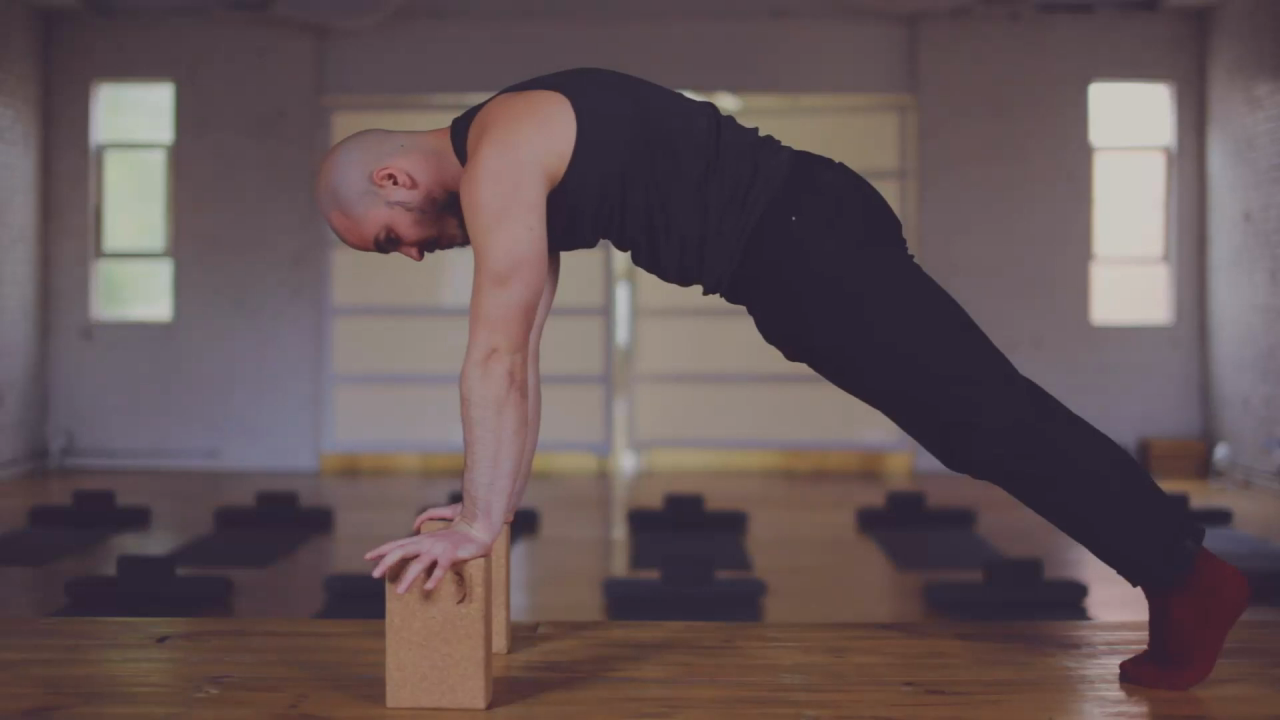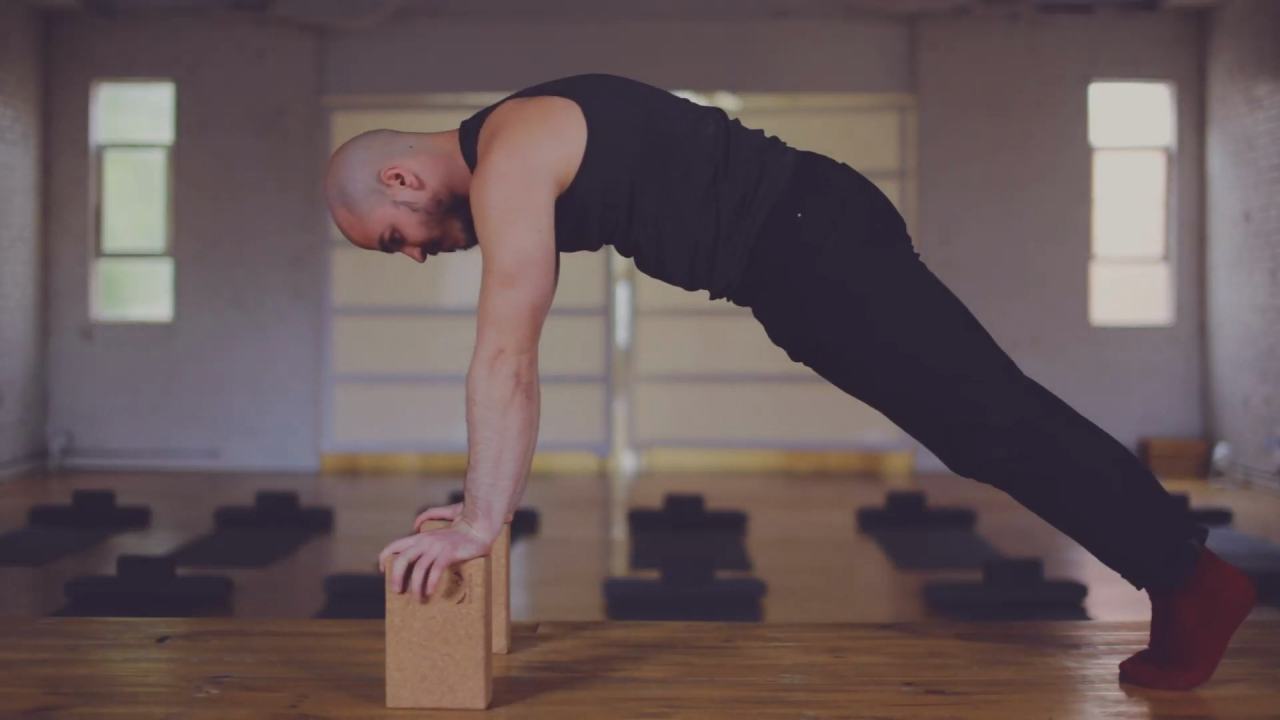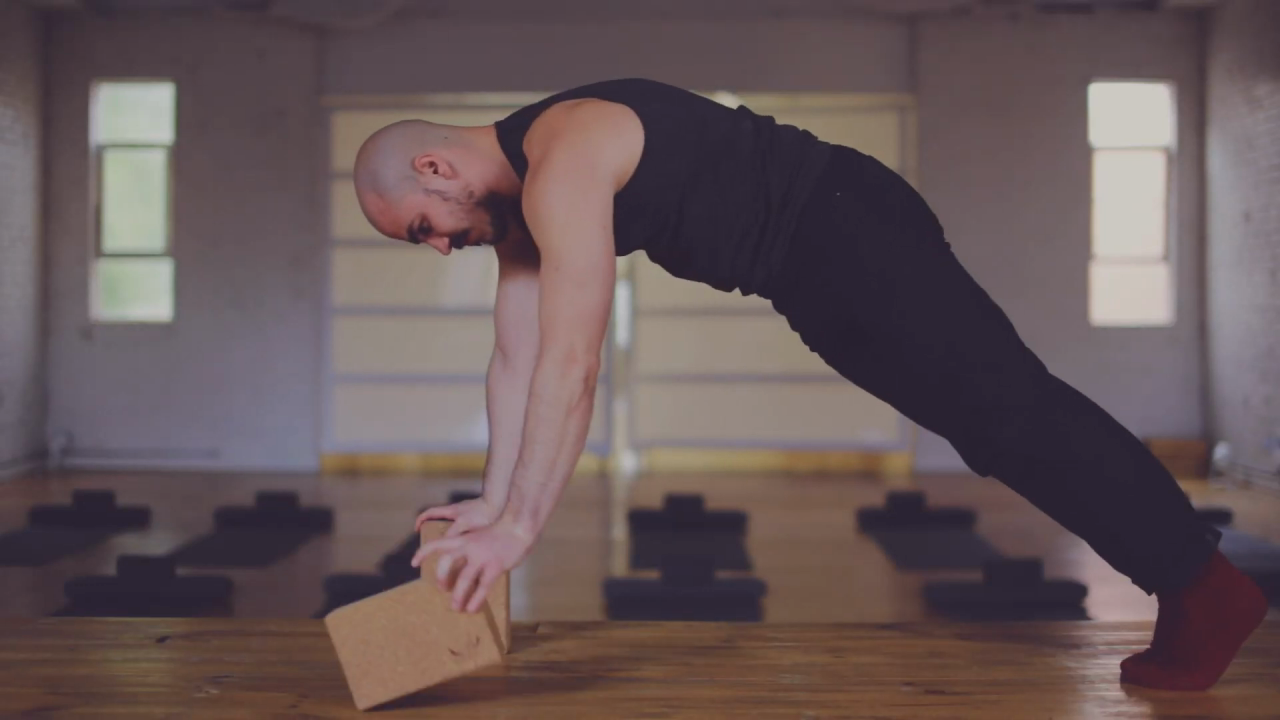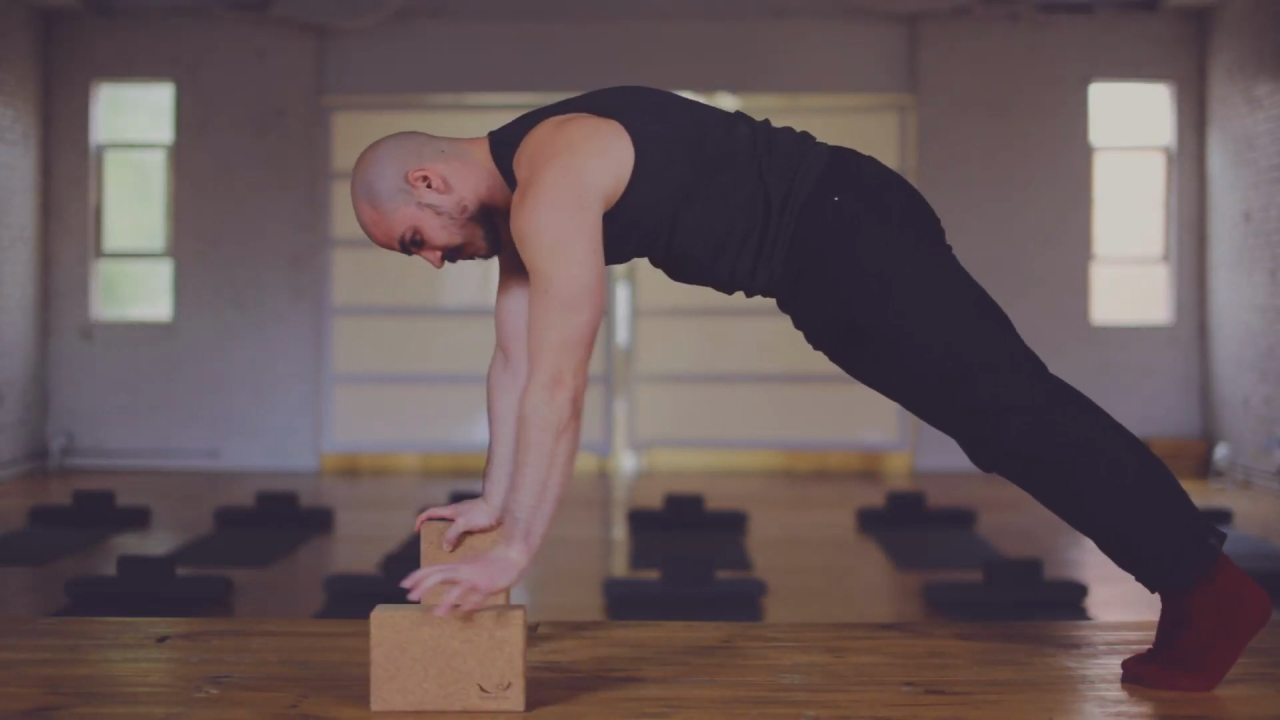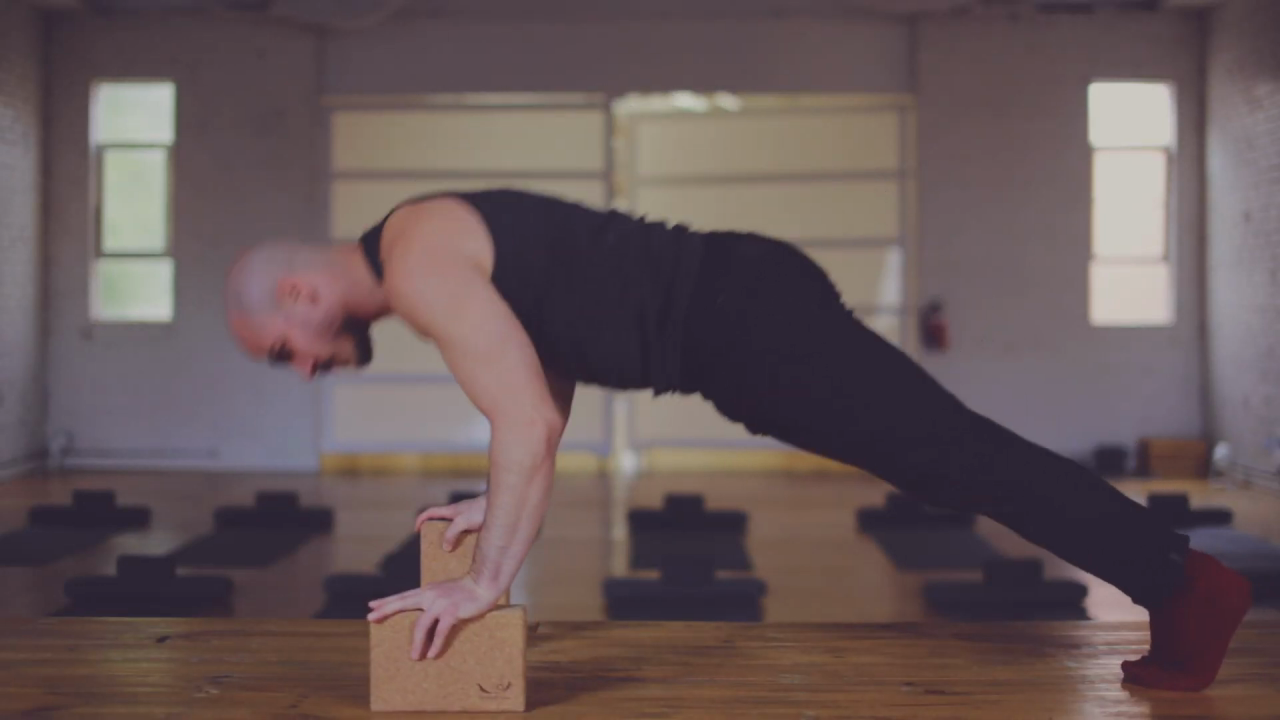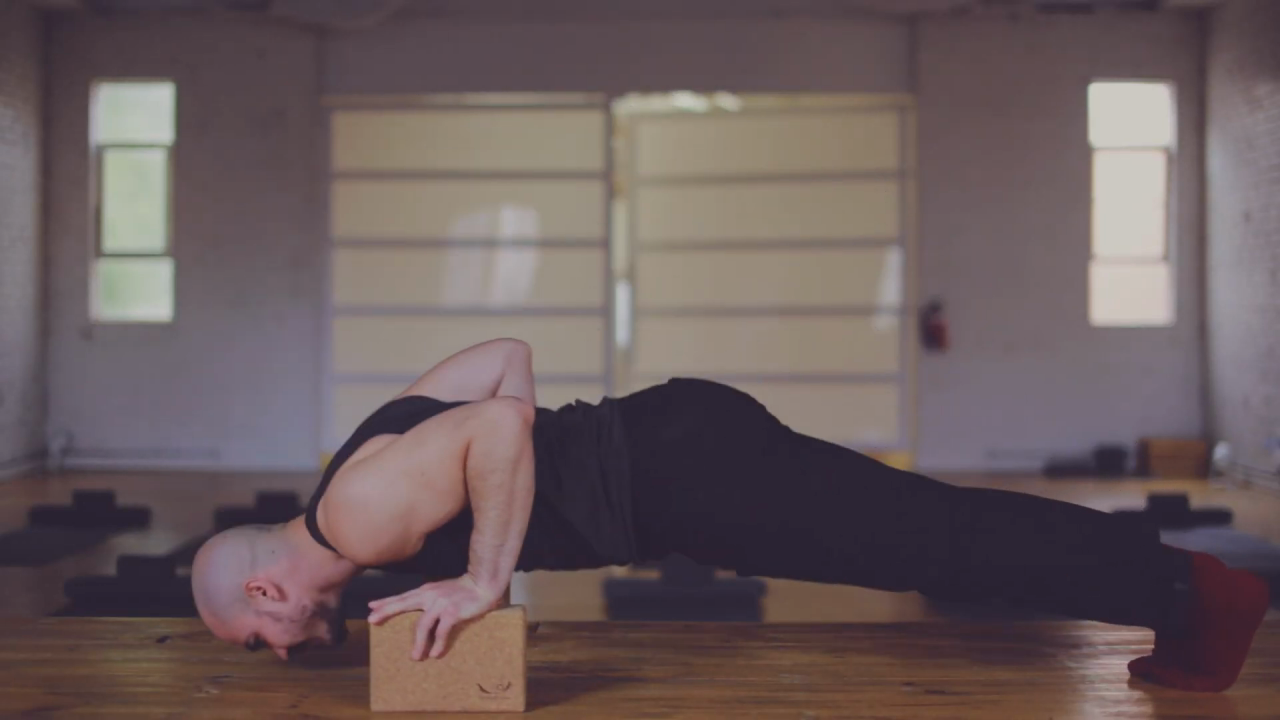
dt=0.5s
person 1, frame 1
left shoulder: (498, 159)
right shoulder: (511, 173)
left elbow: (496, 355)
right elbow: (517, 353)
left wrist: (478, 523)
right wrist: (489, 503)
left hip: (806, 240)
right hip: (794, 247)
left knee: (990, 418)
right knee: (982, 419)
left ankle: (1188, 579)
right ankle: (1174, 581)
person 1, frame 2
left shoulder: (508, 162)
right shoulder: (504, 180)
left elbow: (503, 357)
right elbow: (513, 353)
left wrist: (478, 524)
right wrist: (488, 502)
left hip: (814, 239)
right hip: (797, 252)
left knee: (992, 418)
right knee: (981, 421)
left ankle: (1194, 579)
right ankle: (1178, 582)
person 1, frame 3
left shoulder: (562, 165)
right shoulder: (518, 192)
left elbow: (571, 363)
right elbow: (518, 355)
left wrist: (516, 529)
right wrist: (495, 501)
left hip: (846, 229)
right hip: (814, 263)
left knee: (1015, 414)
right knee: (999, 424)
left ankle: (1205, 586)
right ankle: (1189, 589)
person 1, frame 4
left shoulder: (551, 184)
right shoulder: (519, 190)
left elbow: (557, 380)
right elbow: (518, 356)
left wrist: (516, 547)
right wrist: (497, 499)
left hip: (844, 229)
right hip: (822, 252)
left knee: (1018, 413)
right knee: (1004, 420)
right ankle: (1192, 593)
person 1, frame 5
left shoulder: (417, 262)
right shoulder: (427, 251)
left elbow: (527, 422)
right elbow: (547, 387)
left wrist: (486, 581)
right wrist: (496, 505)
left hip: (742, 321)
right hip: (733, 312)
left knee: (959, 459)
right knee: (951, 460)
left ankle: (1188, 591)
right ankle: (1172, 586)
person 1, frame 6
left shoulder: (357, 517)
right shoulder: (372, 462)
left elbow: (500, 427)
right elbow: (507, 351)
left wrist: (480, 580)
left hip: (686, 478)
right hip: (680, 440)
left knee: (943, 545)
right knee: (939, 532)
left ankle: (1194, 594)
right ankle: (1179, 592)
